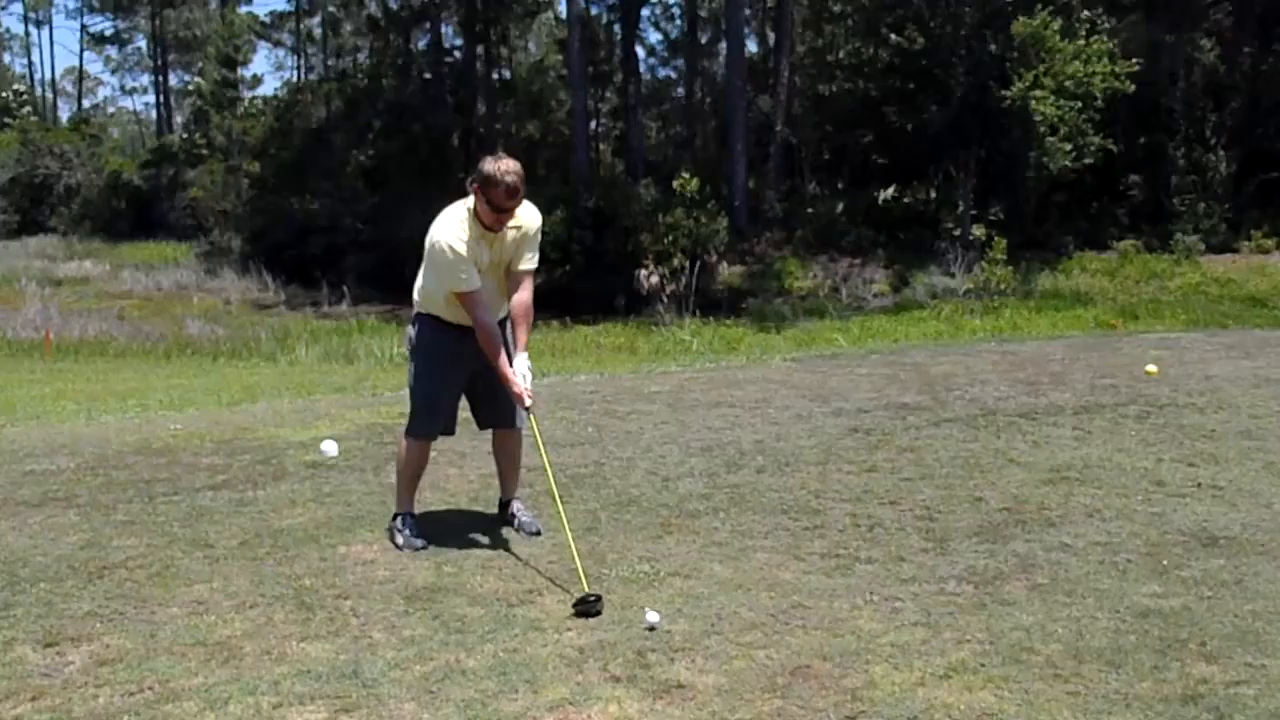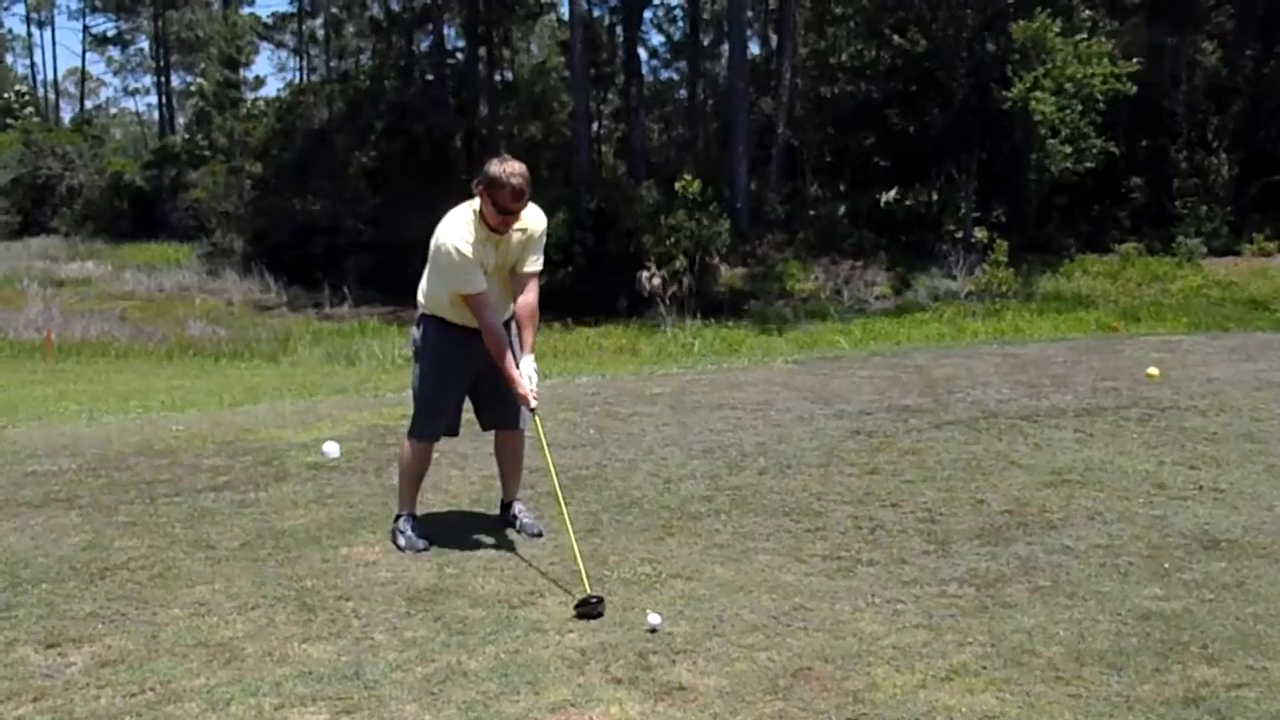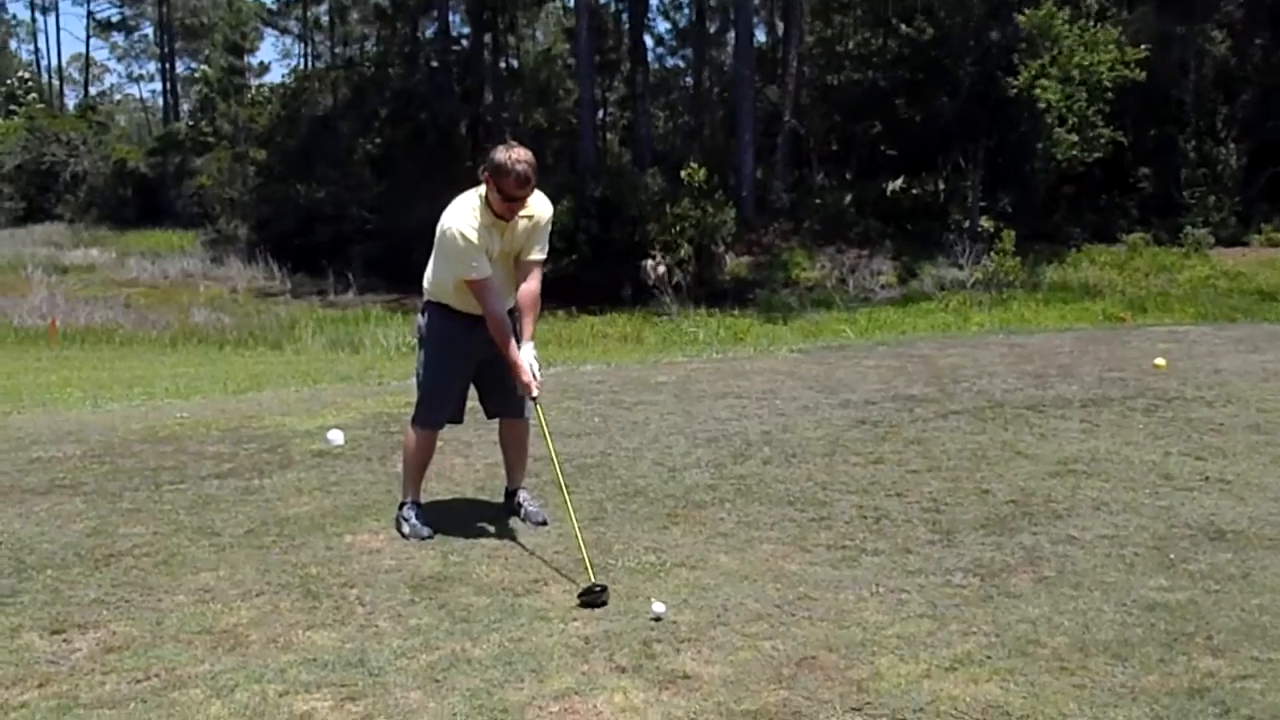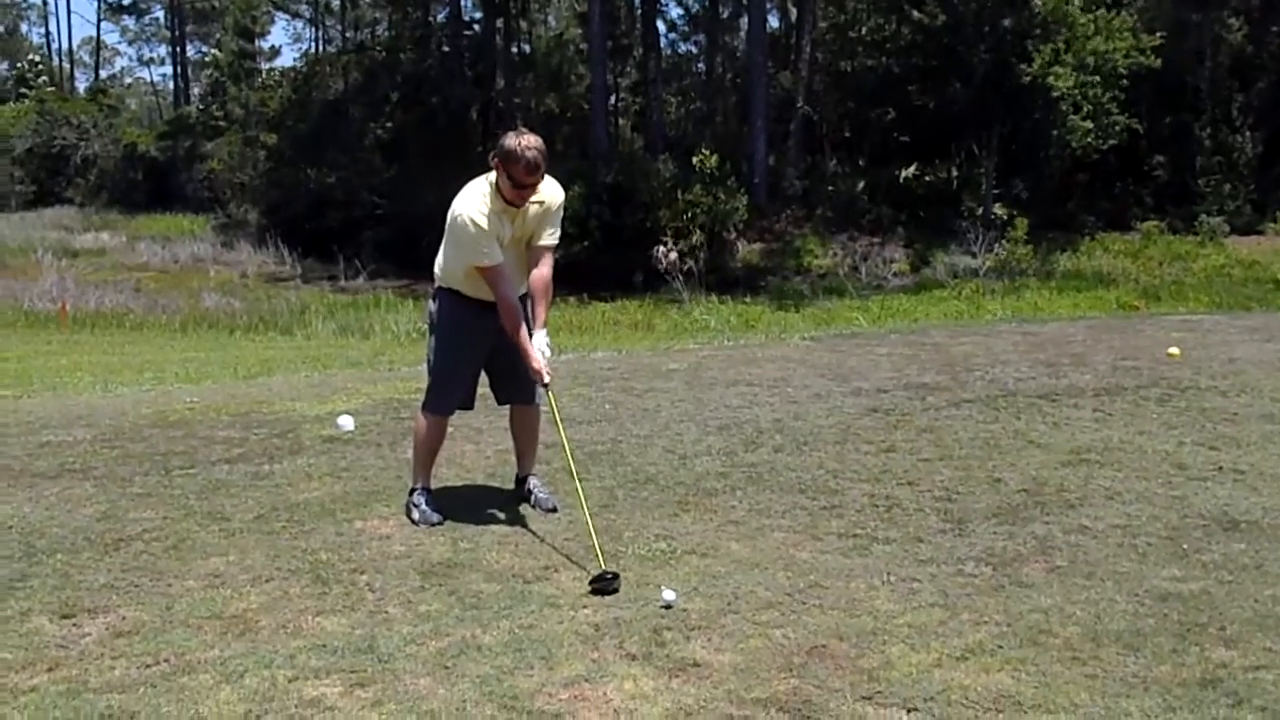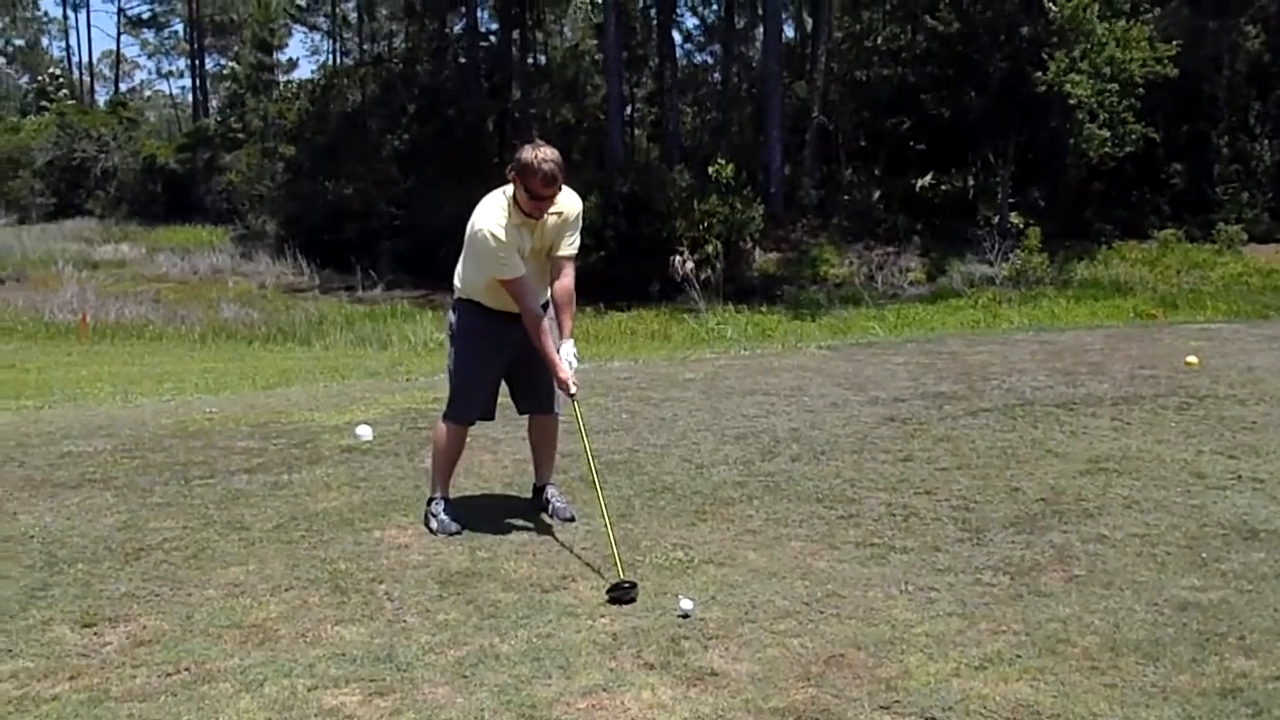
dt=0.3s
person 1, frame 1
left shoulder: (528, 219)
right shoulder: (449, 236)
left elbow: (521, 290)
right elbow: (478, 315)
left wrist: (521, 356)
right wrist: (508, 377)
left hip: (494, 325)
right hip: (441, 328)
left knee: (508, 418)
right knee: (423, 425)
left ankle: (510, 502)
right ankle: (403, 514)
person 1, frame 2
left shoulder: (533, 222)
right shoulder: (455, 238)
left elbow: (526, 291)
right elbow: (485, 316)
left wrist: (527, 357)
right wrist: (513, 378)
left hip: (498, 327)
right hip: (445, 329)
left knee: (511, 419)
right knee: (426, 427)
left ankle: (511, 504)
right ankle: (405, 516)
person 1, frame 3
left shoulder: (539, 210)
right shoulder: (460, 224)
left elbow: (529, 279)
right elbow: (488, 302)
left wrist: (527, 344)
right wrist: (516, 364)
left hip: (503, 314)
right hip: (449, 316)
left knee: (516, 407)
right knee: (430, 414)
left ankle: (516, 492)
right ankle: (410, 504)
person 1, frame 4
left shoulder: (551, 195)
right shoulder: (471, 210)
left elbow: (541, 265)
right elbow: (500, 288)
left wrist: (540, 332)
right wrist: (526, 352)
left hip: (514, 301)
right hip: (461, 303)
left knee: (527, 393)
right knee: (440, 401)
left ankle: (526, 478)
right ankle: (419, 490)
person 1, frame 5
left shoulder: (569, 206)
right shoulder: (490, 224)
left elbow: (562, 276)
right elbow: (526, 301)
left wrist: (567, 341)
right wrist: (554, 362)
left hip: (532, 312)
right hip: (480, 314)
left knee: (545, 403)
right knee: (461, 410)
left ankle: (544, 487)
right ankle: (438, 499)
